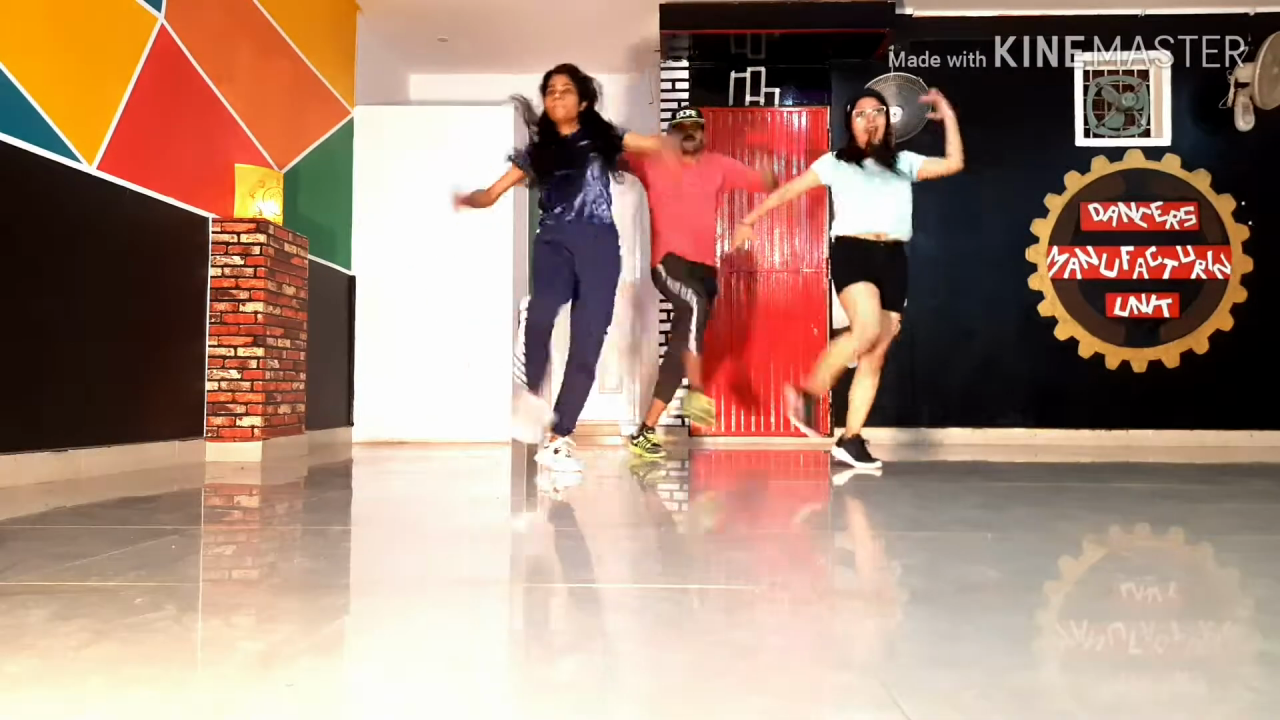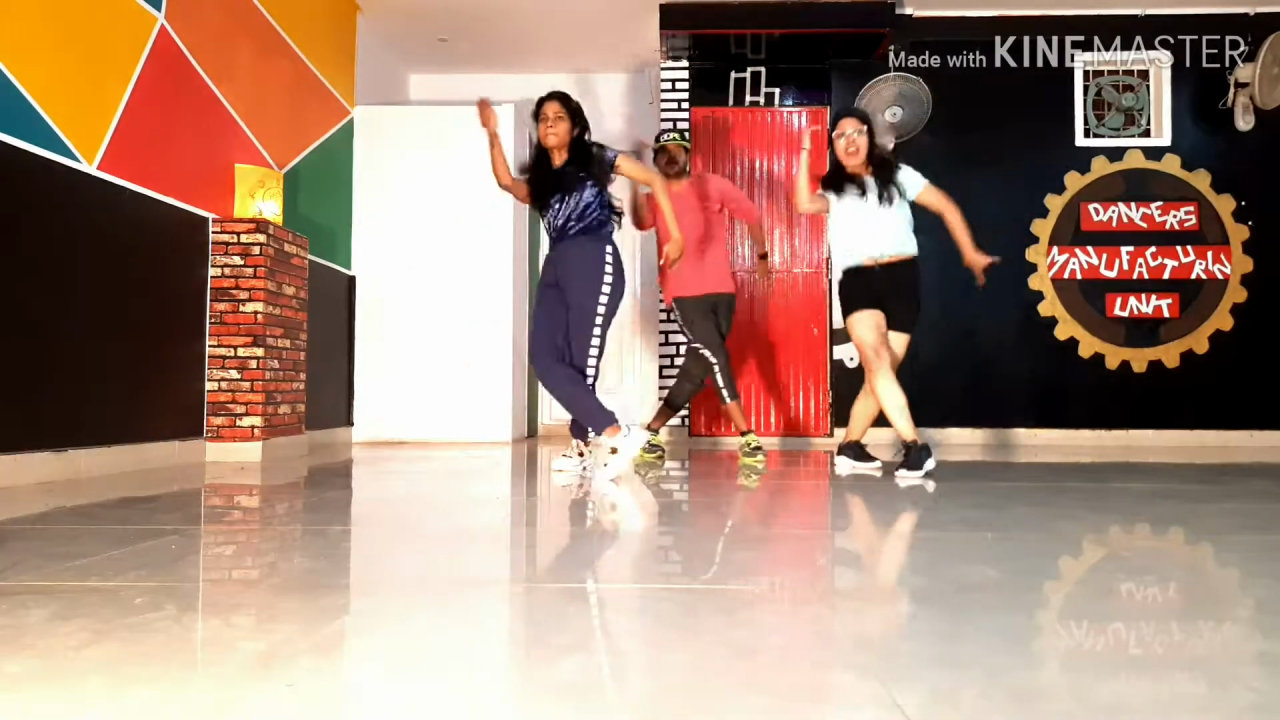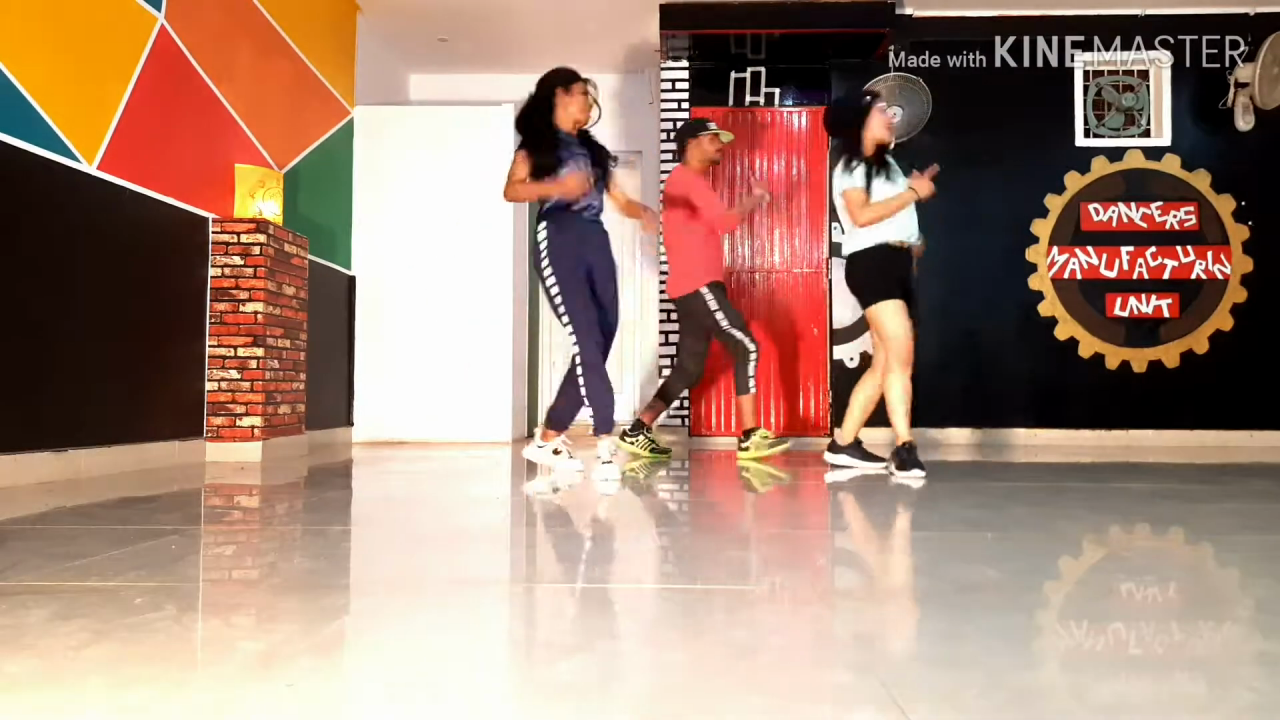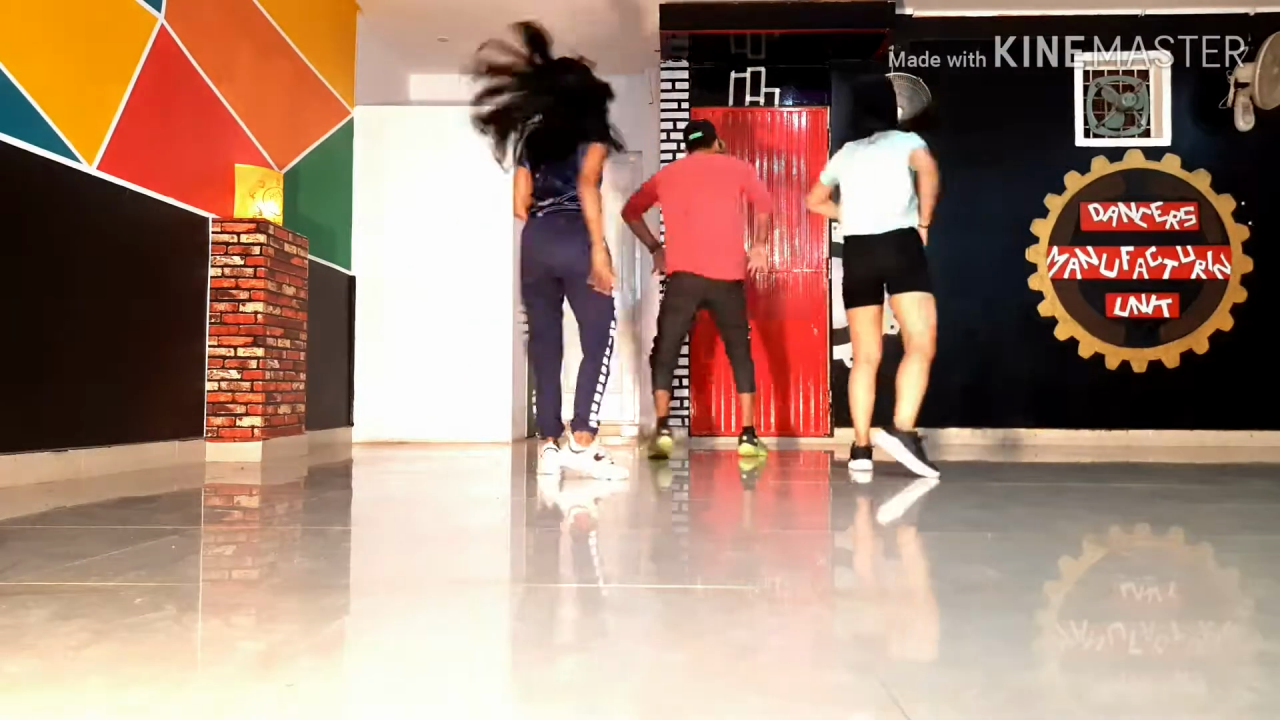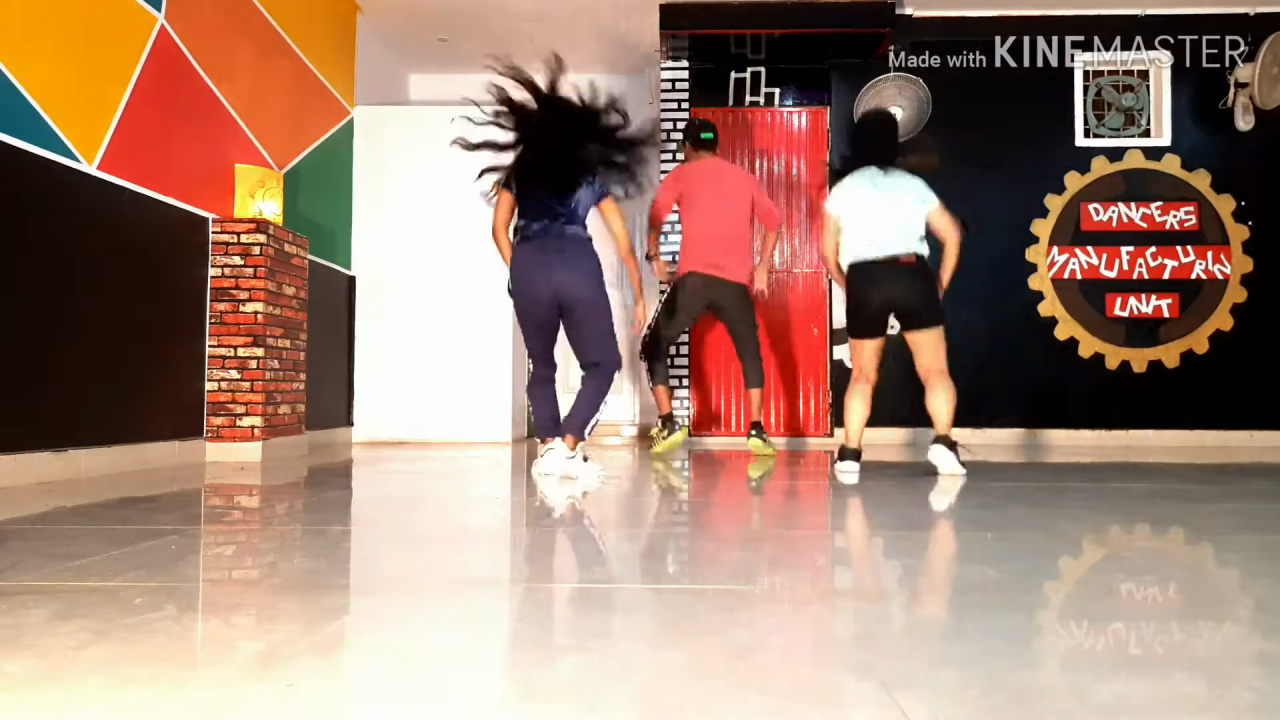
dt=0.2s
person 1, frame 1
left shoulder: (603, 137)
right shoulder: (537, 152)
left elbow: (653, 147)
right elbow: (494, 192)
left wrist: (664, 148)
right wrist: (471, 199)
left hip: (598, 243)
right hip: (552, 241)
left knee: (587, 347)
right knee: (541, 311)
left ankle: (559, 442)
right ankle: (530, 395)
person 1, frame 2
left shoulder: (594, 158)
right shoulder: (539, 180)
left elbow: (653, 179)
right elbow: (507, 183)
left wrist: (673, 232)
right wrist: (492, 134)
left hip: (594, 261)
right hip: (555, 269)
left knee: (581, 361)
right knee: (544, 360)
left ankle: (586, 444)
right ankle: (616, 436)
person 1, frame 3
left shoulder: (590, 148)
right shoulder: (534, 145)
left elbow: (619, 198)
right elbow: (512, 190)
left wrist: (645, 214)
right wrist: (555, 188)
left hip: (586, 251)
right hip: (557, 246)
left knee: (596, 348)
right knee: (587, 344)
left ankle: (547, 439)
right ankle: (601, 443)
person 1, frame 4
left shoulder: (532, 138)
right shoulder: (592, 132)
left elbow: (521, 205)
right elbow: (587, 185)
right wrist: (598, 247)
left hip: (536, 242)
right hip: (575, 239)
left knee: (546, 348)
right knee: (599, 341)
left ankle: (549, 443)
right ankle: (582, 441)
person 1, frame 5
left shoulder: (520, 167)
right shoulder: (595, 170)
left elbow: (499, 224)
right elbow: (621, 238)
right wrist: (640, 295)
left hip: (529, 267)
right hip: (577, 264)
left knee: (542, 369)
right knee: (602, 363)
left ankle: (549, 446)
right ankle: (570, 444)
person 2, frame 1
left shoulder: (902, 162)
right shoulder: (839, 162)
left elbow: (954, 163)
right elbow: (788, 190)
left wrist: (947, 115)
right wrist: (751, 220)
left hip: (891, 261)
right hip: (851, 256)
left knee: (875, 358)
right knee: (868, 330)
left ankle: (850, 440)
right ankle: (810, 393)
person 2, frame 2
left shoulder: (899, 174)
right shoulder: (832, 189)
left elbow: (945, 207)
right elbow: (805, 206)
left wrist: (970, 251)
right wrist: (803, 154)
left hip: (902, 279)
right hip: (858, 282)
left knee: (881, 369)
right knee: (877, 363)
left ankle: (850, 446)
right ankle: (914, 444)
person 2, frame 3
left shoulder: (883, 162)
right shoulder: (849, 168)
right elbow: (859, 216)
left wrist: (909, 236)
right wrist: (910, 193)
left hip: (893, 264)
right hip: (875, 263)
left knee: (884, 362)
right knee: (899, 353)
left ankle: (844, 442)
right ankle: (902, 446)
person 2, frame 4
left shoulder: (844, 154)
right shoulder: (905, 141)
left elbow: (815, 201)
right elbow: (928, 171)
right wrist: (924, 221)
left hip: (855, 252)
right hip: (899, 246)
left knee: (865, 359)
right knee: (922, 345)
left ankle: (861, 447)
right ankle: (901, 430)
person 2, frame 5
left shoulder: (844, 187)
right shoulder: (913, 183)
left elbow: (830, 251)
right elbow: (952, 236)
left wrist: (848, 288)
right wrist: (940, 284)
left hip: (864, 281)
right hip: (912, 277)
left knee: (863, 378)
right knee: (936, 374)
left ankle: (850, 451)
right ankle: (942, 440)
person 3, frame 1
left shoulder: (717, 164)
right shoulder: (653, 163)
left elbow: (760, 183)
left wrist: (772, 181)
left hip: (704, 267)
right hip: (668, 259)
left knee: (679, 352)
right knee: (694, 305)
left ankle: (645, 431)
right ankle: (698, 391)
person 3, frame 2
left shoulder: (715, 185)
right shoulder: (654, 199)
left elbow: (751, 215)
right elbow: (641, 223)
left wrist: (762, 253)
right wrist: (637, 188)
left hip: (722, 294)
right hip: (684, 295)
left knee: (696, 370)
right knee: (714, 359)
left ankle: (649, 432)
right ankle: (746, 436)
person 3, frame 3
left shoulder: (692, 181)
right shoulder: (687, 181)
right elbow: (725, 221)
right wrist: (756, 199)
left hip: (685, 285)
right hip: (700, 285)
left knee: (691, 366)
right knee: (745, 347)
left ankle: (639, 429)
right ankle: (750, 435)
person 3, frame 4
left shoulder: (666, 175)
right shoulder: (737, 167)
left elbow: (631, 211)
right elbow: (764, 206)
left wrist: (656, 249)
right wrist: (759, 245)
left hip: (683, 275)
right hip: (727, 276)
left knee: (665, 352)
right knee: (740, 354)
left ankle: (662, 425)
right ankle: (748, 434)
person 3, frame 5
left shoulder: (682, 174)
right shoulder: (744, 178)
left elbow: (657, 213)
right elbow: (772, 221)
left wrist: (654, 257)
right wrist: (762, 268)
left hip: (695, 278)
right hip: (737, 283)
left knee: (654, 348)
right knee: (750, 355)
left ankle: (668, 423)
right ankle: (757, 430)
